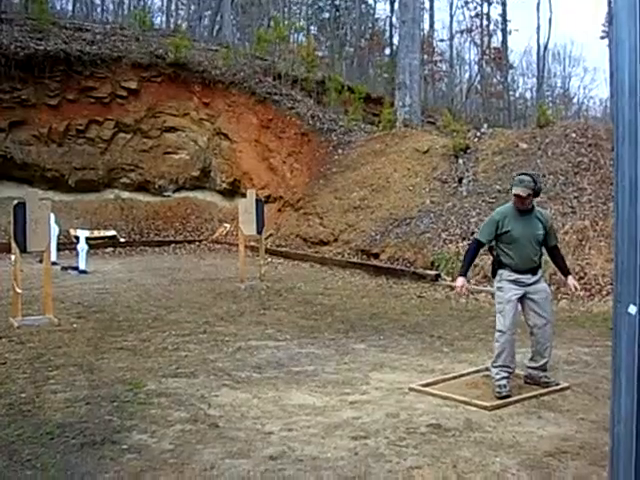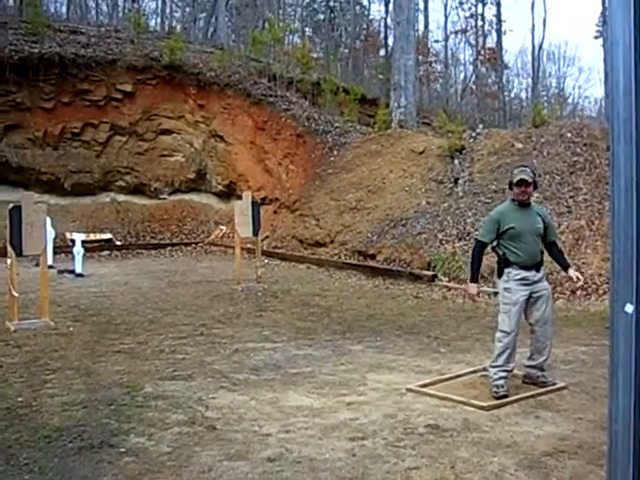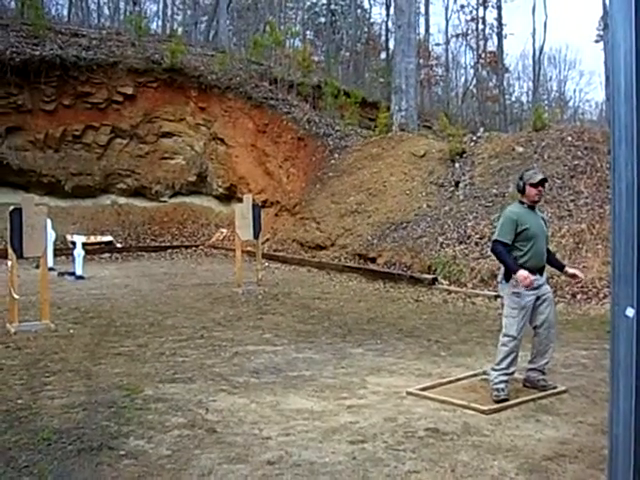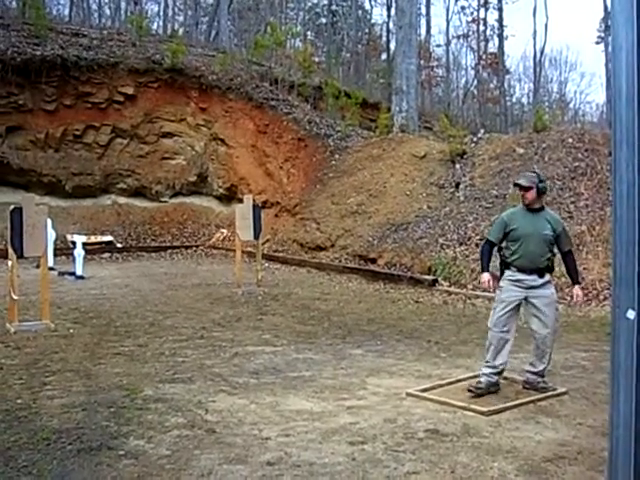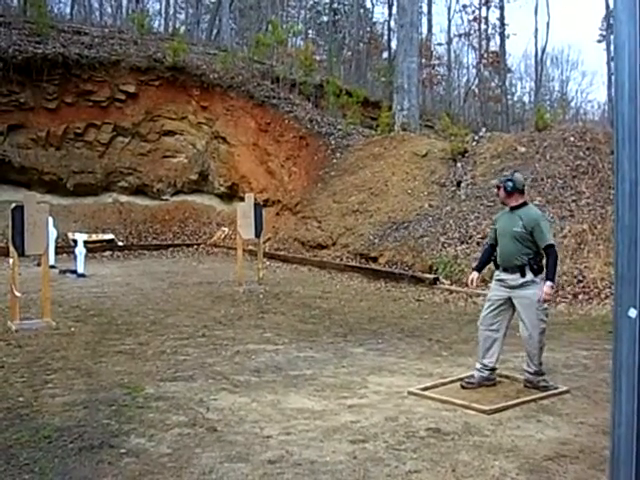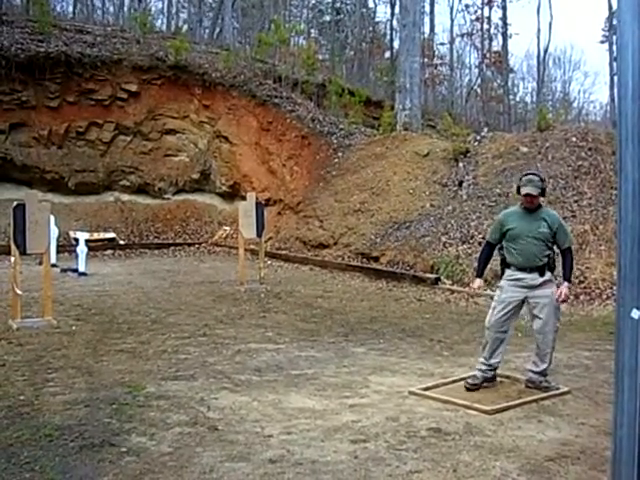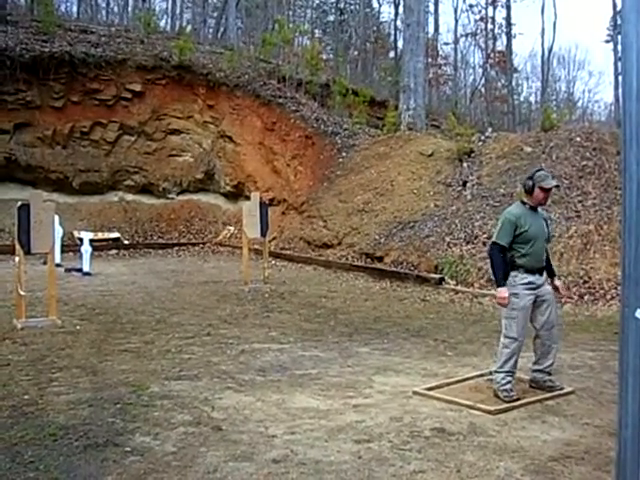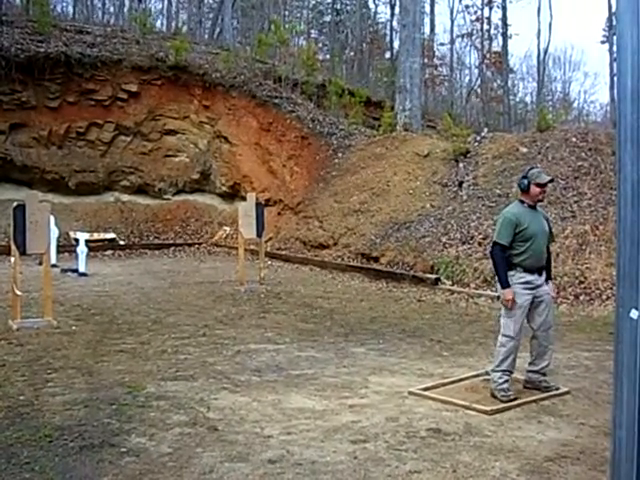
dt=0.5s
person 1, frame 1
left shoulder: (543, 217)
right shoulder: (500, 215)
left elbow: (552, 248)
right elbow: (476, 244)
left wrist: (567, 274)
right wrist: (463, 275)
left hip: (535, 279)
right hip: (508, 279)
left knee: (543, 326)
right knee: (505, 330)
left ankle: (536, 371)
right ankle: (501, 377)
person 1, frame 2
left shoulder: (541, 213)
right shoulder: (499, 213)
left elbow: (550, 244)
right elbow: (479, 246)
left wrist: (568, 268)
right wrist: (473, 280)
left hip: (538, 276)
right hip: (513, 277)
left knee: (542, 326)
right knee: (508, 329)
left ankle: (534, 371)
right ankle: (498, 378)
person 1, frame 3
left shoulder: (539, 217)
right shoulder: (512, 214)
right elbow: (497, 247)
left wrist: (564, 269)
right wrist: (517, 270)
left hip: (540, 280)
right hip: (519, 282)
left knee: (546, 329)
right knee: (512, 333)
left ankle: (534, 374)
right ankle: (499, 381)
person 1, frame 4
left shoulder: (554, 220)
right shoulder: (509, 217)
left elbow: (566, 253)
right elbow: (489, 243)
left wrist: (576, 283)
right wrist: (485, 270)
left hip: (542, 282)
right hip: (513, 279)
left knee: (545, 332)
right knee: (499, 326)
left ankle: (535, 376)
right ankle: (490, 377)
person 1, frame 5
left shoulder: (534, 216)
right shoulder: (501, 217)
left elbow: (550, 251)
right elbow: (492, 246)
left wrist: (549, 282)
right wrist: (477, 270)
left hip: (527, 281)
right hip: (501, 279)
left knee: (533, 332)
right knee: (489, 325)
left ankle: (534, 375)
right ankle: (484, 372)
person 1, frame 6
left shoulder: (552, 219)
right shoulder: (507, 216)
left elbow: (566, 251)
right elbow: (489, 246)
left wrist: (566, 282)
right wrist: (479, 275)
left hip: (543, 281)
right hip: (513, 279)
left knee: (546, 332)
right knee: (495, 326)
left ankle: (536, 375)
right ankle: (485, 371)
person 1, frame 7
left shoulder: (543, 217)
right shoulder: (512, 215)
right elbow: (495, 250)
left wrist: (553, 277)
right wrist: (500, 285)
left hip: (541, 280)
right hip: (517, 281)
left knee: (548, 330)
right knee: (513, 335)
left ankle: (540, 375)
right ankle: (502, 382)
person 1, frame 8
left shoulder: (543, 216)
right shoulder: (511, 214)
right elbow: (497, 251)
left wrist: (549, 280)
right wrist: (505, 287)
left hip: (540, 280)
right hip: (517, 280)
left knee: (544, 331)
right knee: (511, 333)
left ankle: (535, 376)
right ankle: (499, 381)
